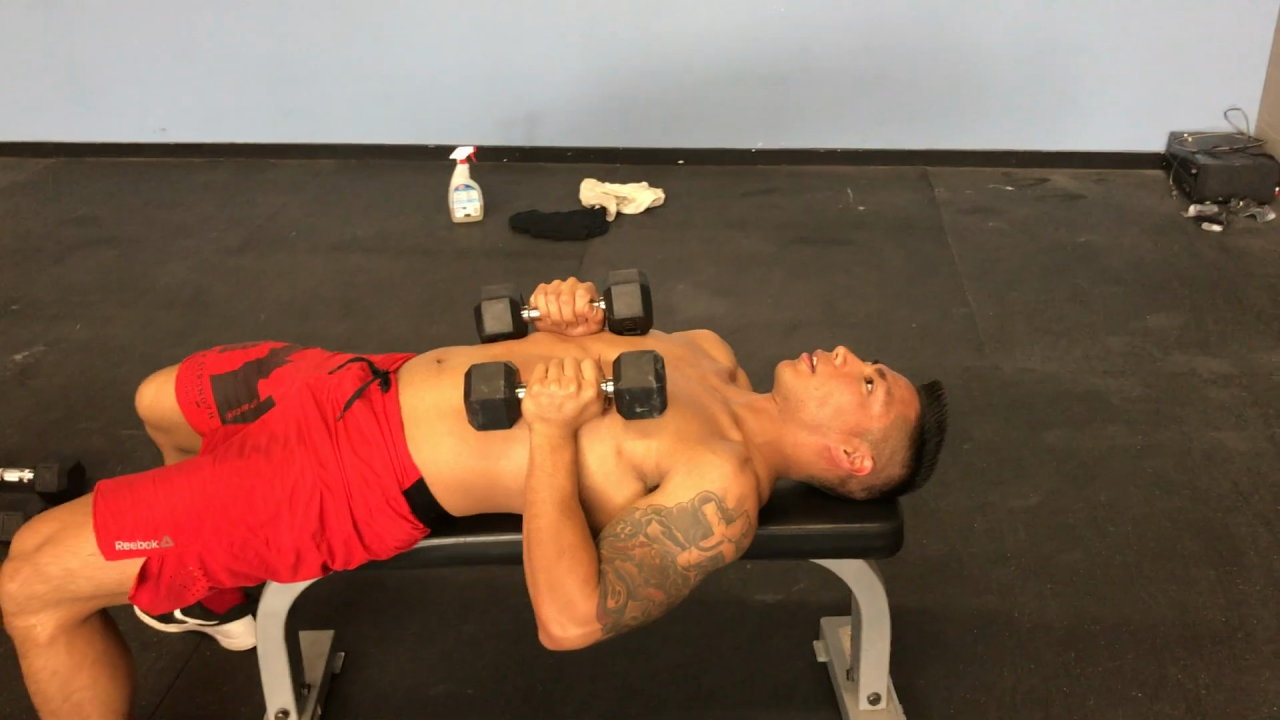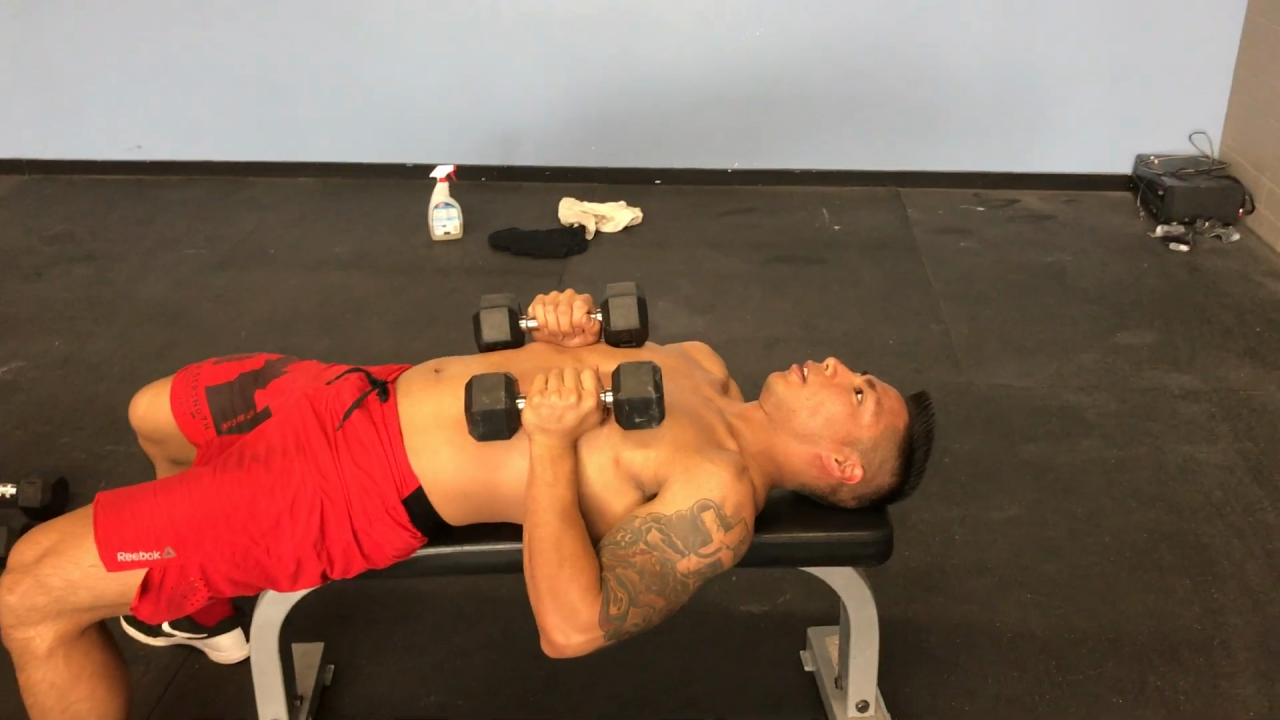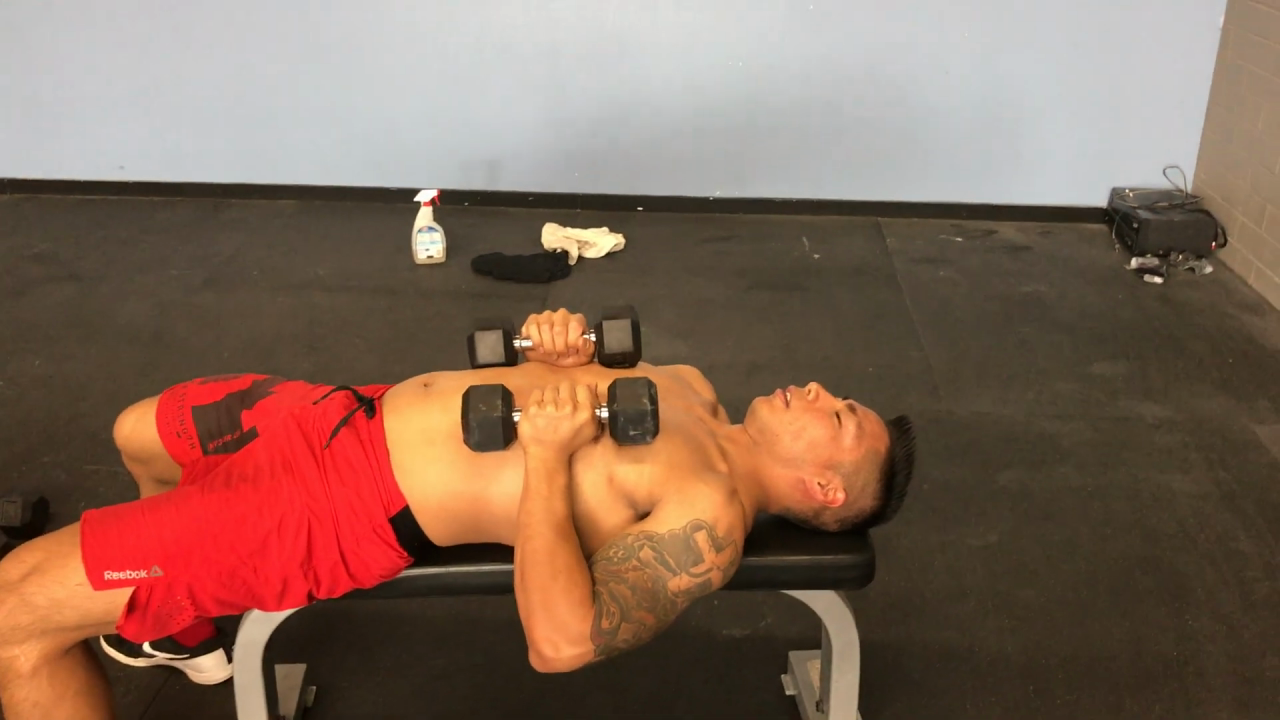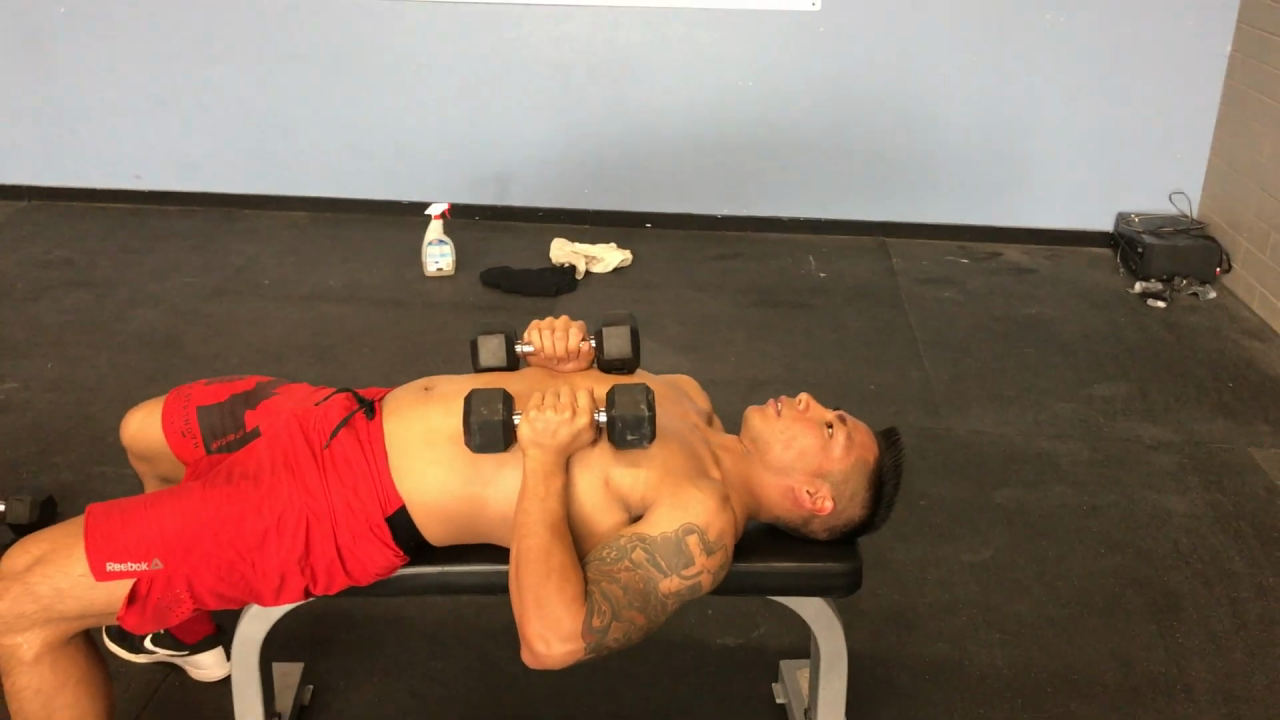
dt=0.5s
person 1, frame 1
left shoulder: (723, 493)
right shoulder: (712, 356)
left elbow: (567, 619)
right elbow: (606, 349)
left wrist: (552, 431)
right wrist: (570, 315)
left hip: (367, 476)
right knee: (162, 403)
right ankle: (211, 592)
person 1, frame 2
left shoulder: (720, 501)
right shoulder: (706, 370)
left elbow: (570, 626)
right elbow: (595, 367)
left wrist: (551, 438)
right wrist: (563, 326)
left hip: (364, 486)
right knee: (155, 414)
right ankle: (198, 607)
person 1, frame 3
left shoulder: (710, 519)
right shoulder: (692, 388)
left elbow: (560, 642)
right elbow: (581, 387)
left wrist: (546, 454)
right wrist: (556, 347)
left hip: (352, 509)
right knee: (142, 434)
right ankle: (182, 630)
person 1, frame 4
left shoulder: (701, 525)
right shoulder: (685, 399)
left elbow: (551, 638)
left wrist: (544, 456)
right wrist: (556, 356)
left hip: (348, 506)
right knee: (147, 434)
right ankle: (182, 625)
